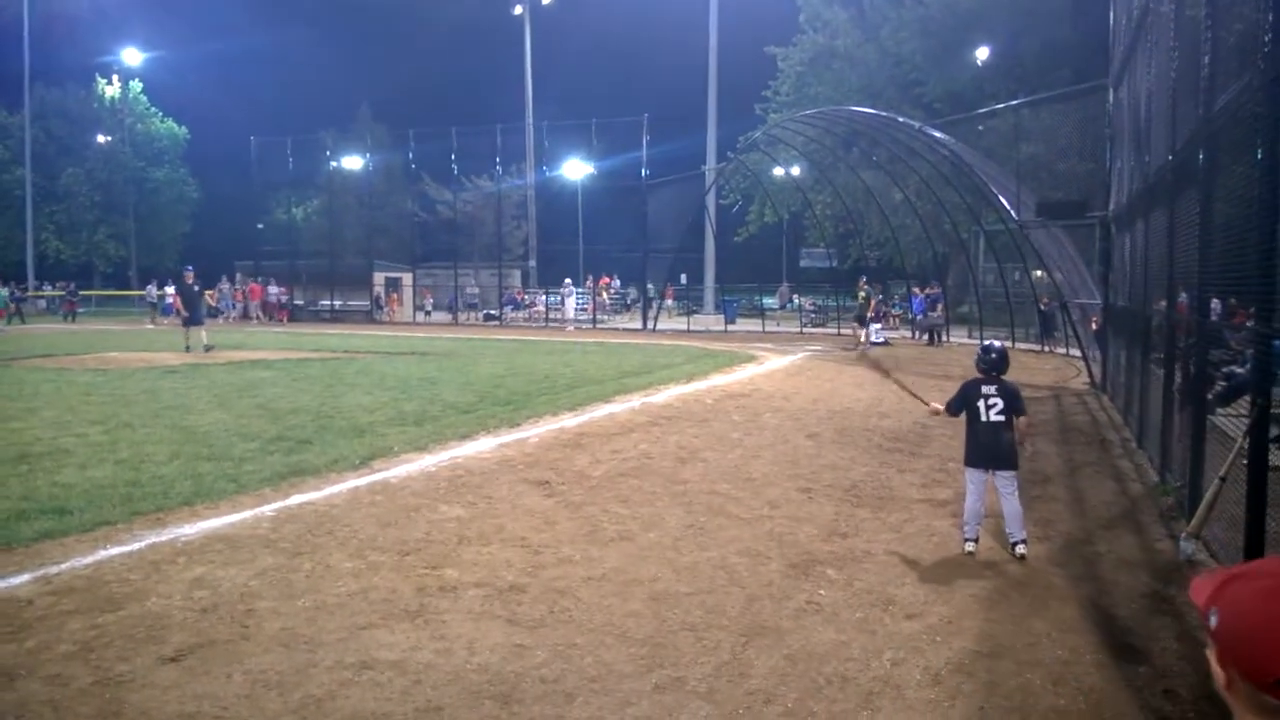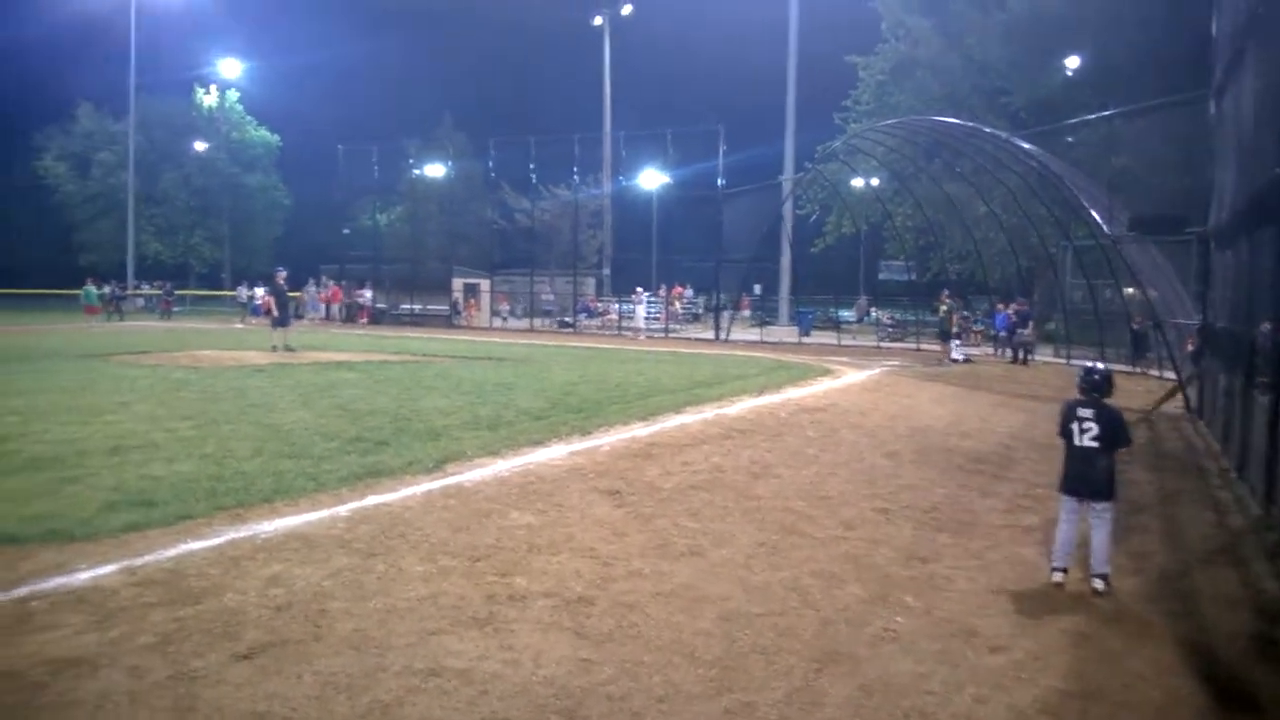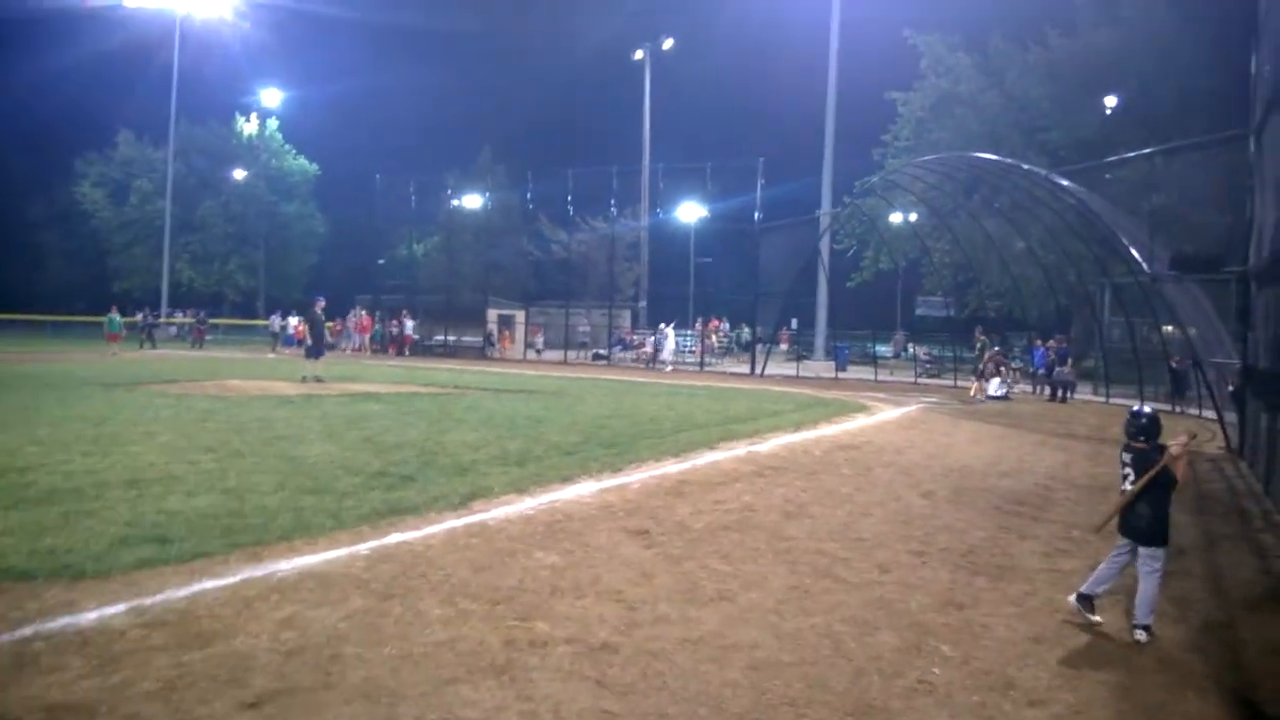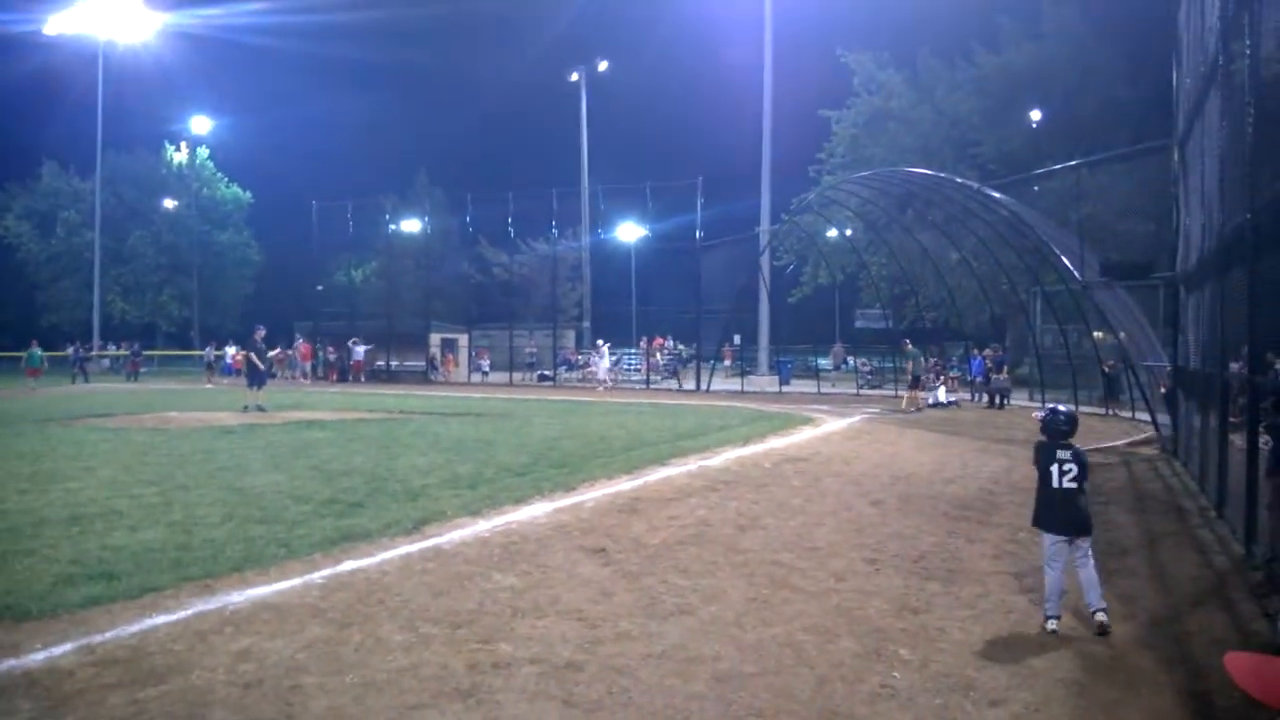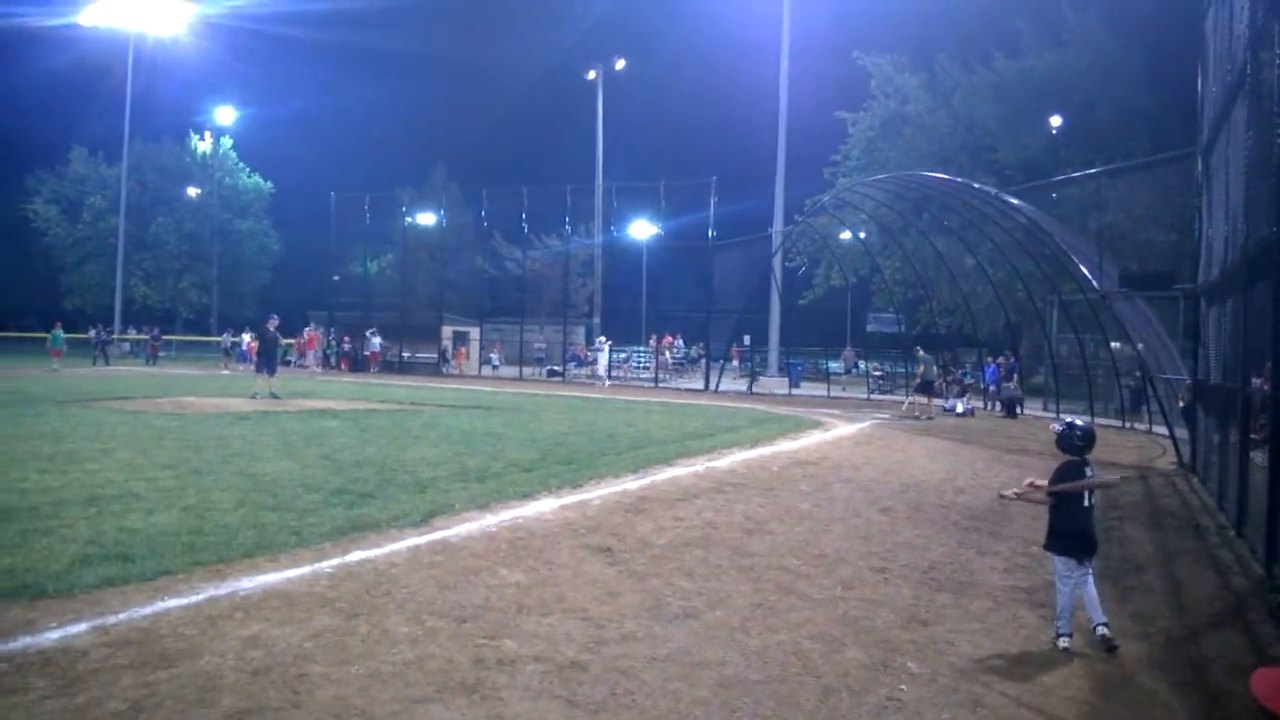
dt=0.7s
person 1, frame 1
left shoulder: (970, 387)
right shoulder: (1011, 389)
left elbow: (951, 411)
right elbow: (1022, 419)
left wrist: (937, 408)
right wrist: (1020, 440)
left hip: (977, 453)
right hip: (1004, 453)
left knee: (974, 496)
right knee: (1010, 496)
left ankle: (970, 539)
right ankle: (1018, 542)
person 1, frame 2
left shoulder: (1069, 408)
right shoulder: (1111, 414)
right elbow: (1122, 444)
left hip: (1073, 477)
right hip: (1101, 479)
left knee: (1066, 522)
right knee: (1101, 526)
left ankle: (1058, 570)
right ankle: (1099, 576)
person 1, frame 3
left shoulder: (1129, 449)
right shoulder: (1149, 459)
left elbow: (1161, 450)
right elbow: (1173, 482)
left wrist: (1175, 446)
right wrist: (1181, 456)
left hip: (1130, 521)
right hip: (1151, 525)
left knee: (1117, 559)
right knee: (1149, 574)
left ankle: (1084, 595)
right ankle: (1141, 626)
person 1, frame 4
left shoulder: (1042, 448)
right shoulder: (1079, 454)
left hip: (1054, 521)
right hip: (1079, 520)
left knee: (1053, 568)
right knee: (1086, 564)
left ankle: (1052, 618)
right ankle: (1099, 612)
person 1, frame 5
left shoulder: (1067, 469)
right shoulder: (1084, 466)
left elbow: (1050, 497)
right elbow: (1054, 484)
left wrist: (1019, 494)
right wrist: (1034, 484)
left hip: (1065, 538)
right hip: (1085, 537)
left knee: (1065, 586)
right knee: (1086, 582)
left ankle: (1063, 635)
right ankle: (1101, 627)
